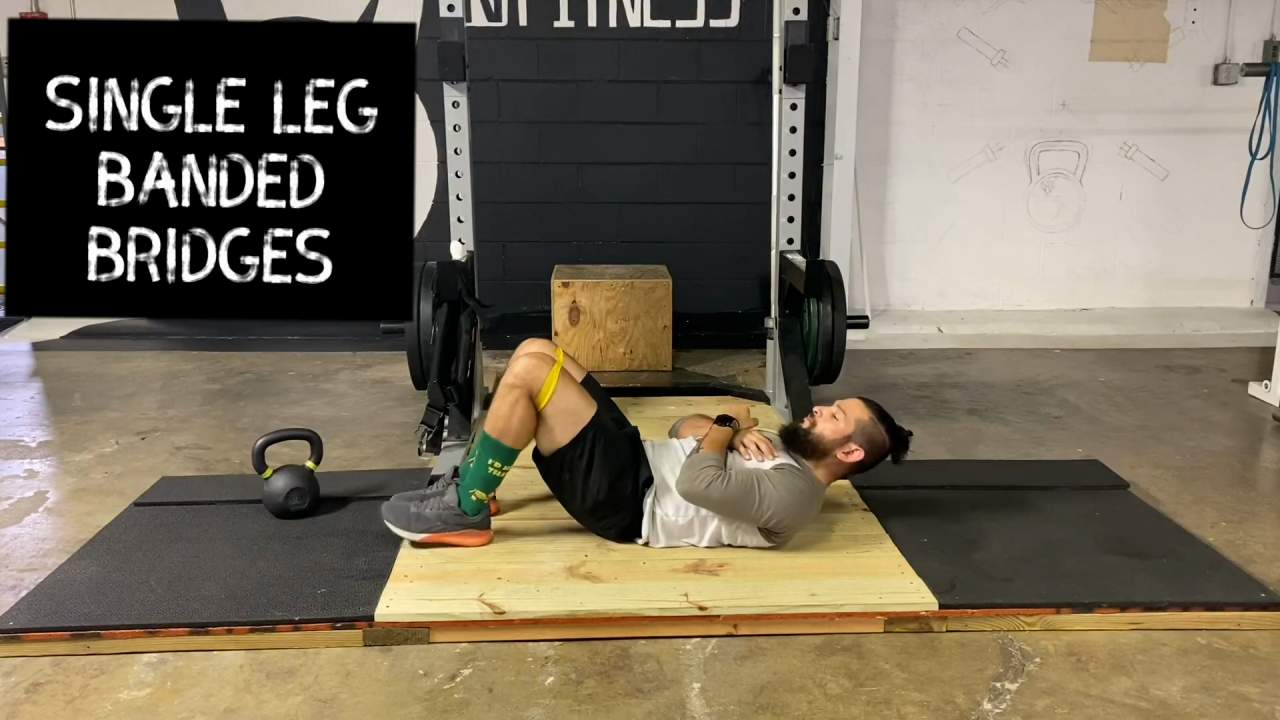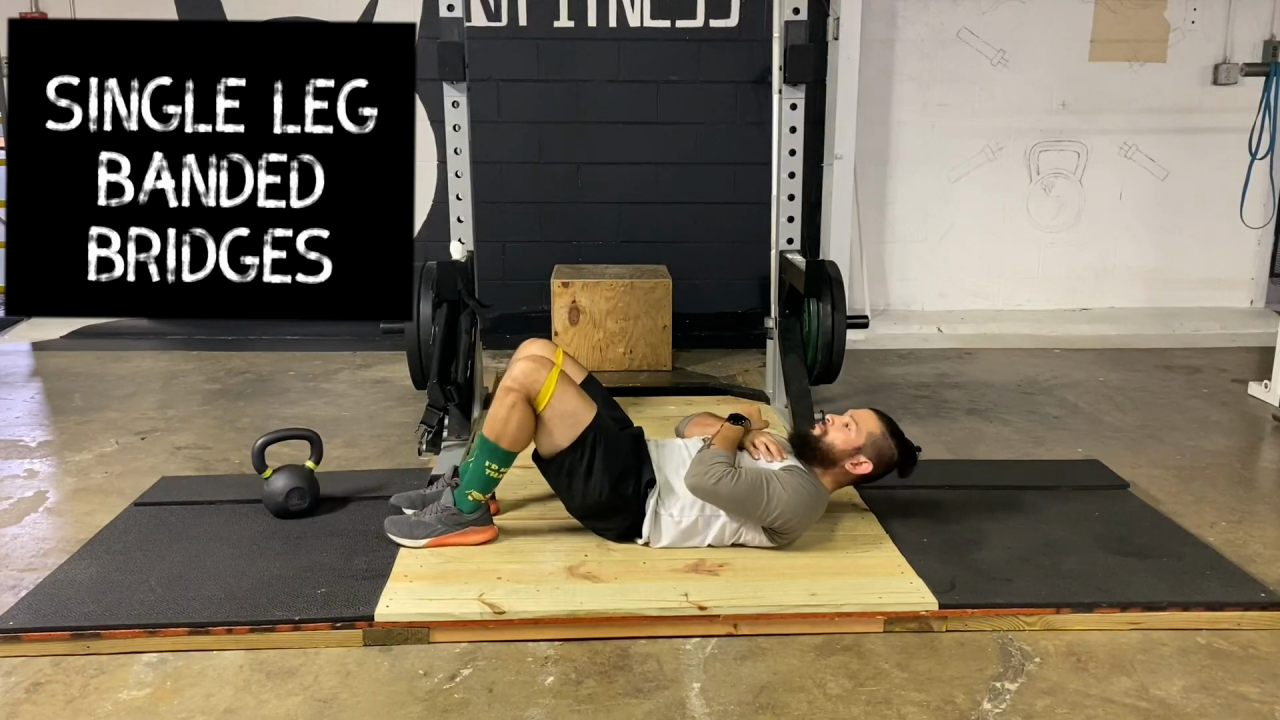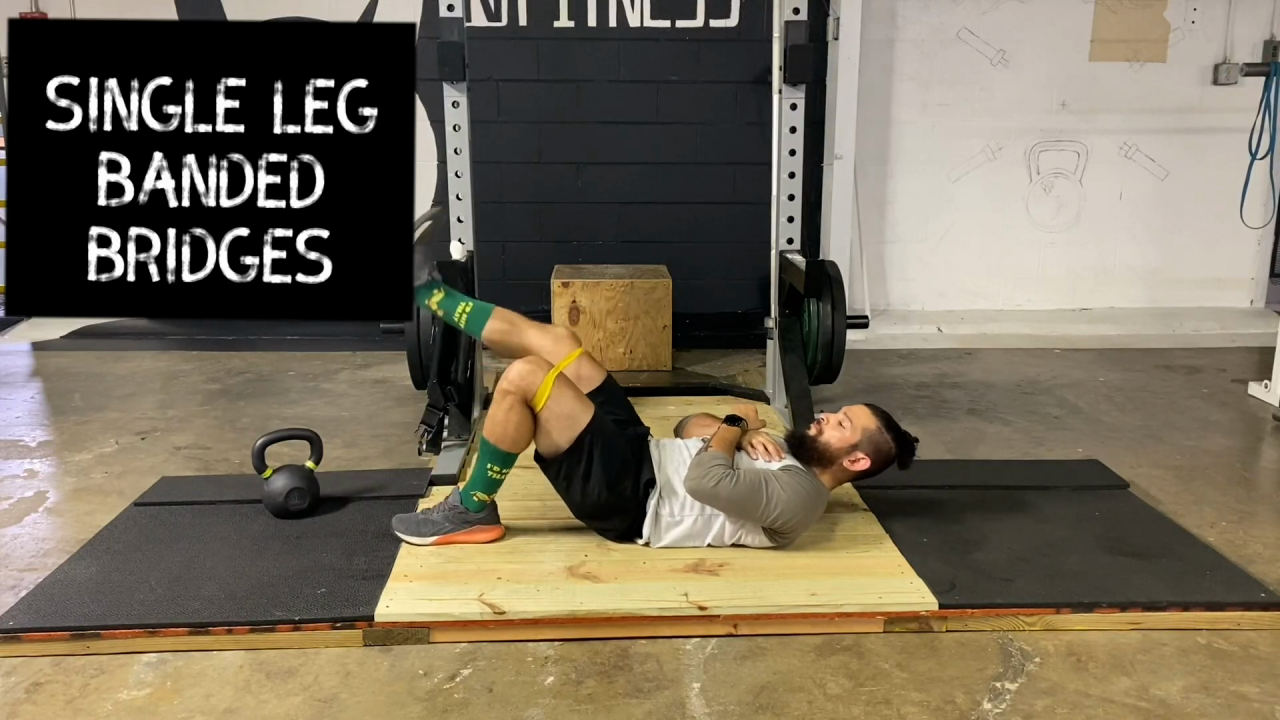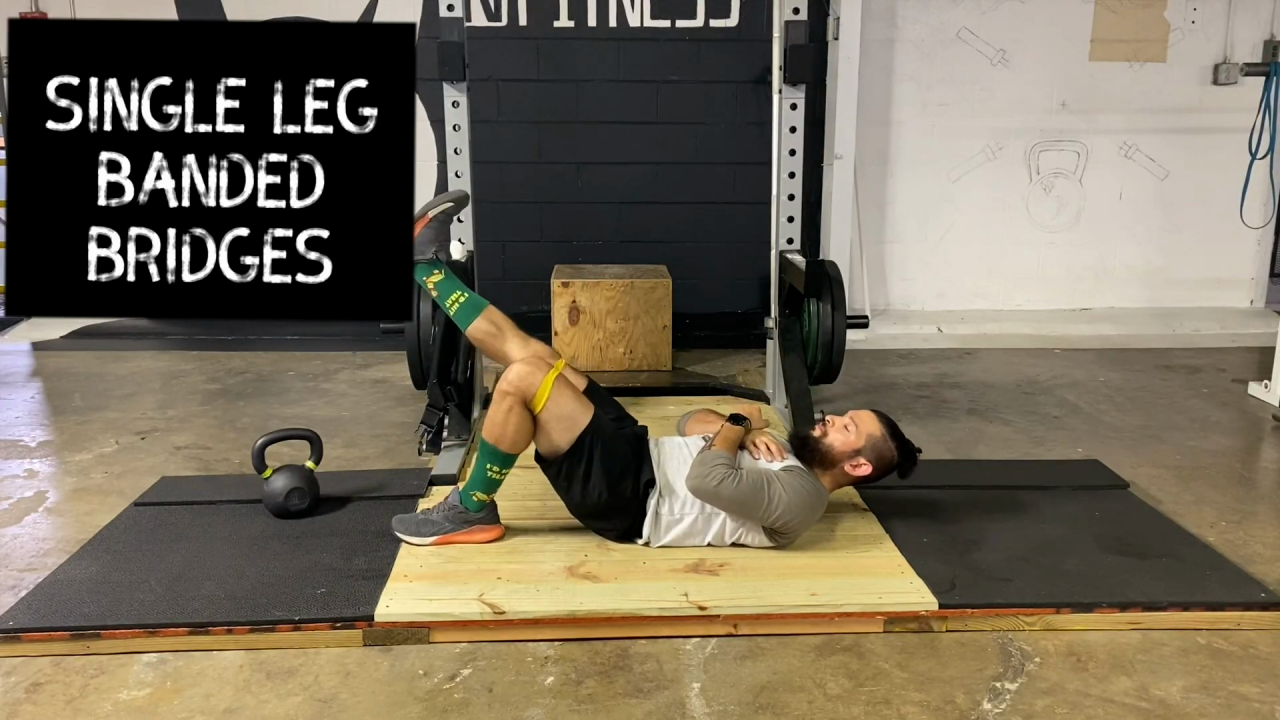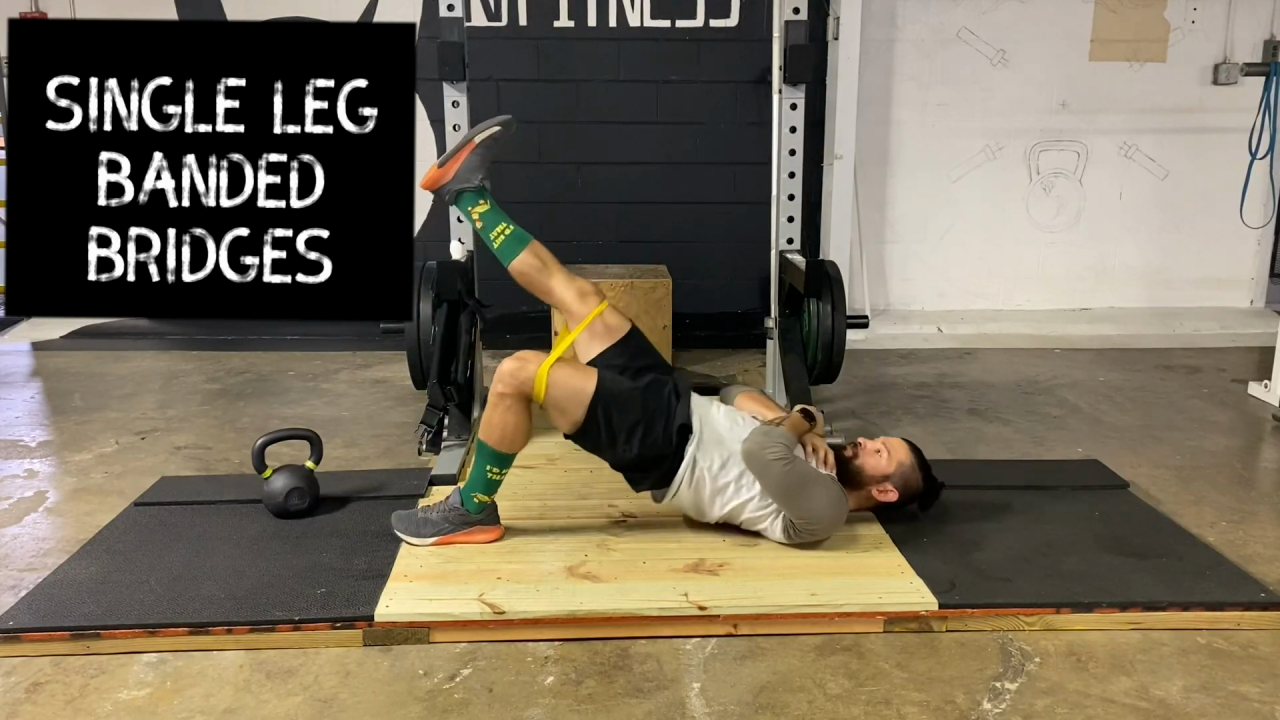
dt=1s
person 1, frame 1
left shoulder: (792, 496)
right shoulder: (781, 451)
left elbow: (695, 483)
right elbow: (686, 429)
left wrist: (728, 423)
right wrist: (736, 431)
left hip: (623, 500)
right hip: (633, 456)
left knee: (528, 371)
right knee: (536, 351)
left ankle: (466, 513)
right ankle: (471, 483)
person 1, frame 2
left shoulder: (796, 498)
right shoulder: (784, 454)
left elbow: (704, 478)
right elbow: (691, 426)
left wrist: (740, 423)
right wrist: (747, 430)
left hip: (625, 498)
right hip: (635, 454)
left knee: (527, 375)
right knee: (535, 351)
left ankle: (467, 512)
right ankle: (469, 482)
person 1, frame 3
left shoulder: (797, 497)
right shoulder: (790, 457)
left elbow: (702, 480)
right elbow: (689, 425)
left wrist: (736, 425)
right wrist: (745, 429)
left hip: (627, 500)
right hip: (640, 455)
left knee: (523, 378)
right knee: (552, 342)
left ankle: (471, 513)
right ankle: (430, 289)
person 1, frame 4
left shoulder: (798, 499)
right shoulder: (784, 455)
left elbow: (705, 479)
right elbow: (692, 424)
left wrist: (740, 424)
right wrist: (744, 429)
left hip: (626, 497)
right hip: (638, 454)
left knee: (522, 379)
right knee: (529, 353)
left ankle: (472, 511)
right ankle: (430, 267)
person 1, frame 5
left shoulder: (822, 508)
right shoulder: (822, 465)
left elbow: (759, 451)
right elbow: (737, 396)
left wrist: (801, 421)
right wrist: (801, 423)
left hip: (661, 445)
right hip: (674, 409)
left knee: (517, 371)
right knee: (574, 291)
left ankle: (472, 510)
right ankle: (468, 192)
